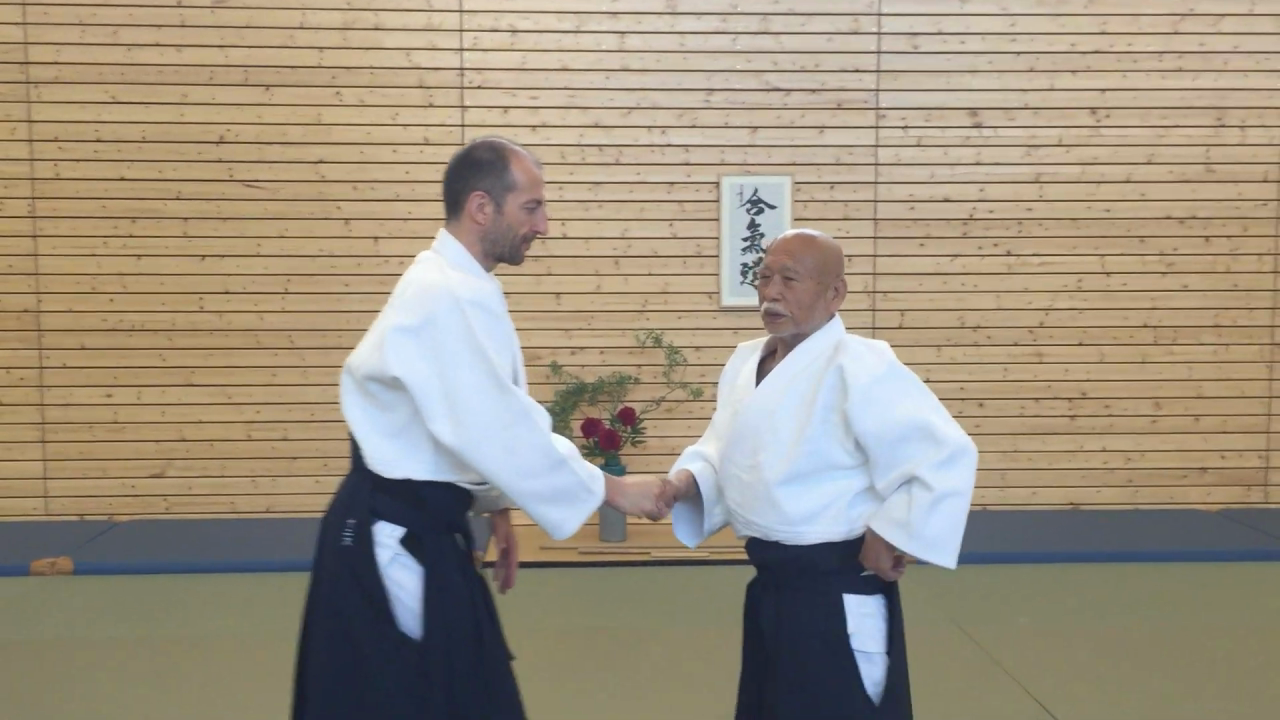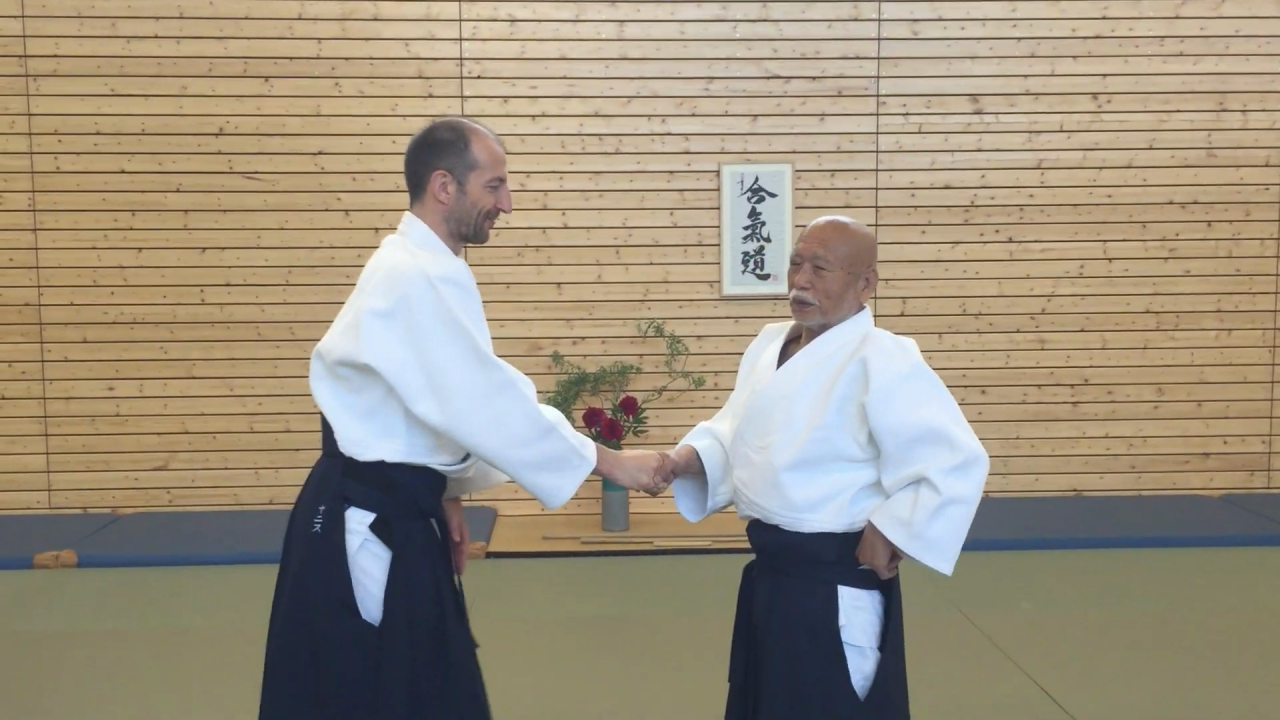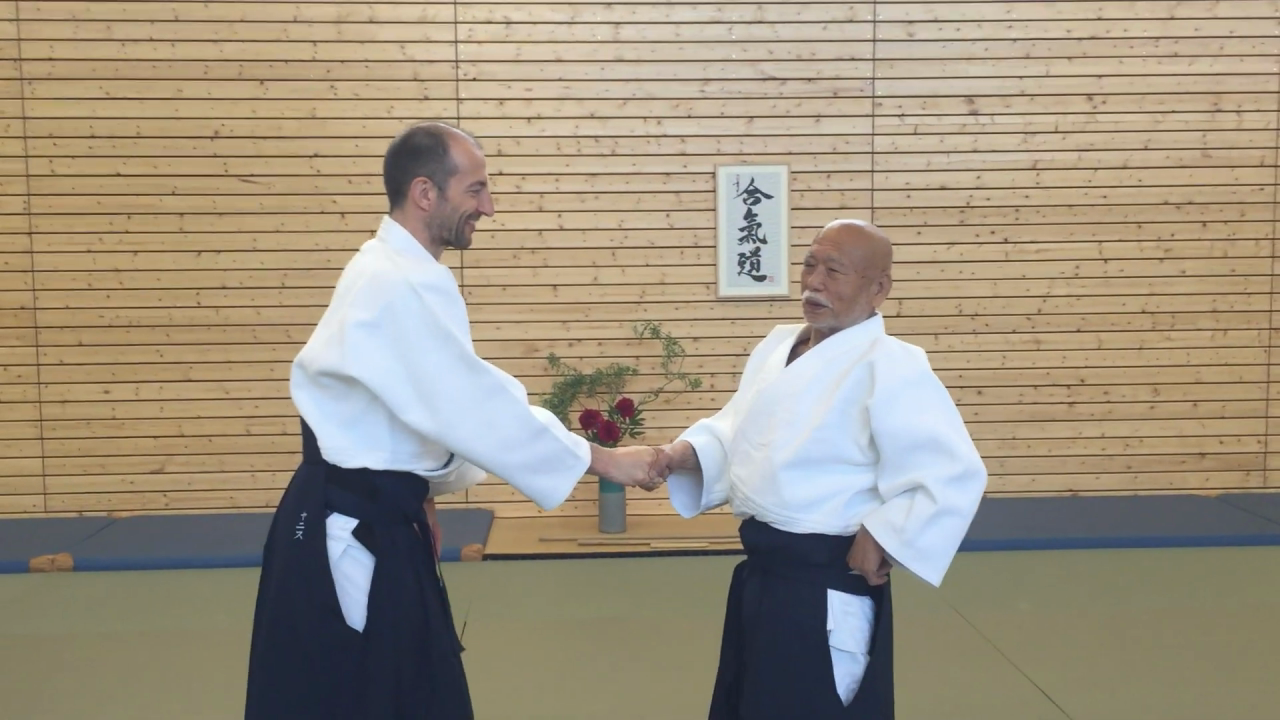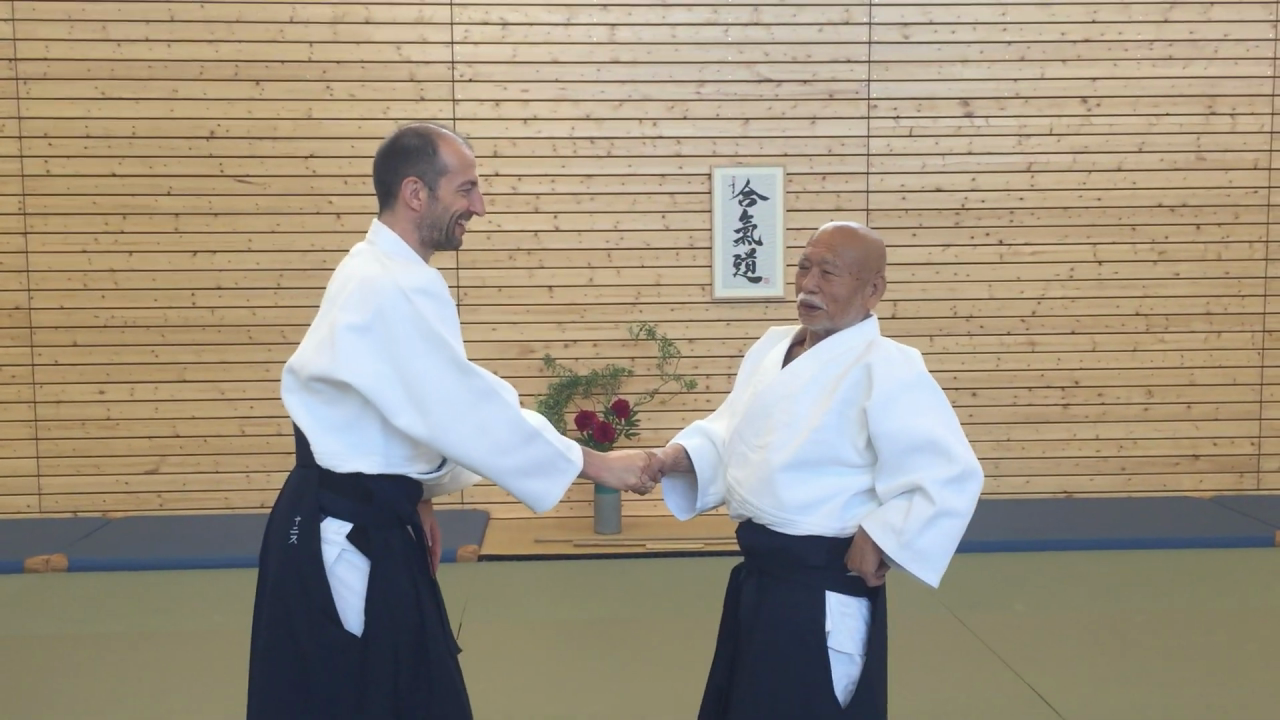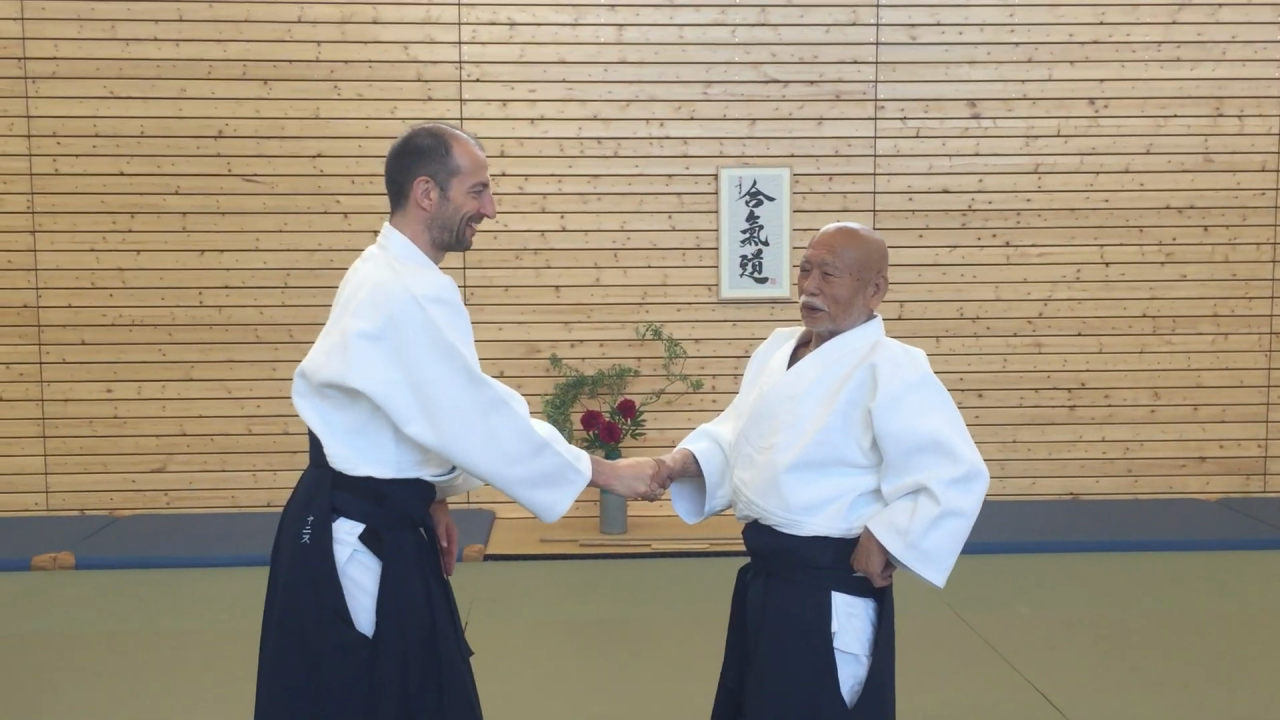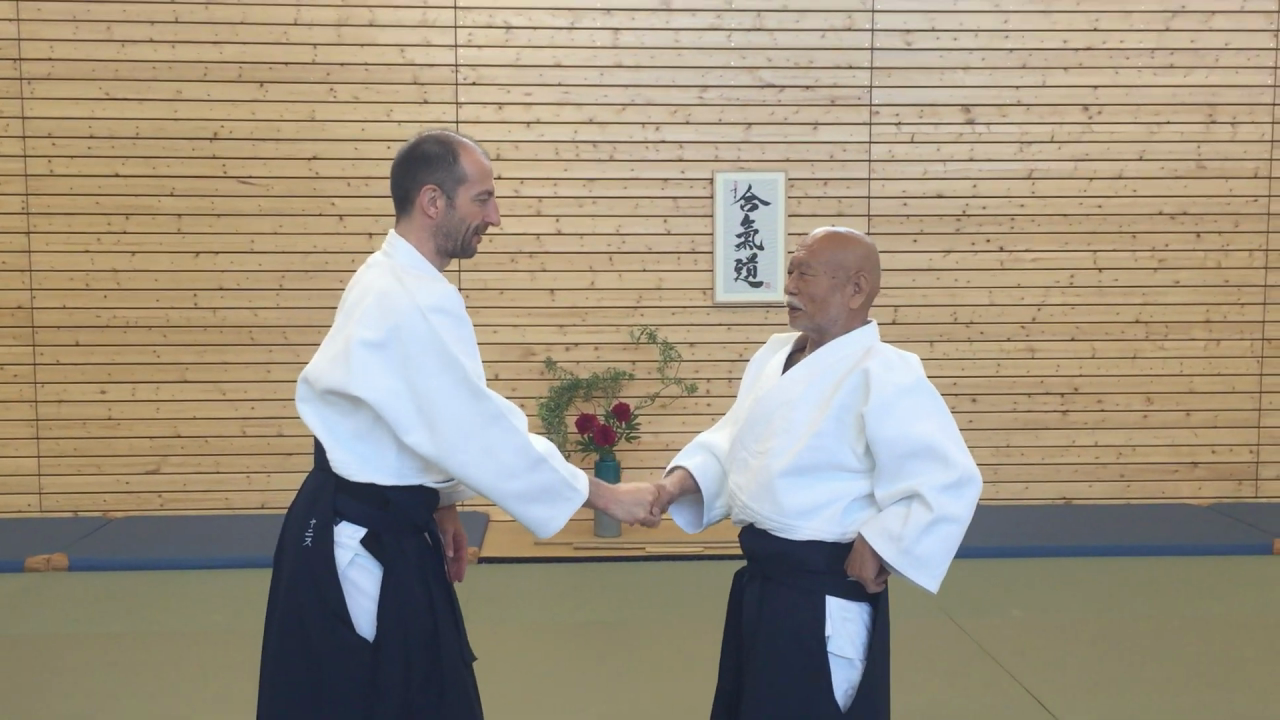
dt=0.3s
person 1, frame 1
left shoulder: (456, 286)
right shoulder: (448, 297)
right elbow: (499, 430)
left wrist: (497, 512)
right wrist: (612, 491)
left hip: (423, 533)
right hip: (391, 542)
person 1, frame 2
left shoulder: (418, 266)
right shoulder: (419, 277)
right elbow: (486, 403)
left wrist: (447, 497)
right wrist: (608, 462)
left hip: (393, 517)
right hip: (365, 530)
person 1, frame 3
left shoulder: (391, 270)
right shoulder: (401, 286)
right elbow: (475, 405)
left wrist: (418, 496)
right wrist: (603, 460)
left hip: (370, 520)
right hip: (349, 535)
person 1, frame 4
left shoulder: (380, 271)
right shoulder: (393, 289)
right elbow: (466, 410)
left wrist: (413, 498)
right wrist: (596, 464)
left hip: (362, 523)
right hip: (344, 538)
person 1, frame 5
left shoulder: (389, 274)
right shoulder: (408, 293)
right elbow: (479, 419)
left wrist: (428, 500)
right wrist: (606, 472)
left hip: (372, 525)
right hip: (358, 540)
person 1, frame 6
left shoulder: (393, 280)
right shoulder: (413, 301)
right elbow: (479, 432)
left wrist: (437, 506)
right wrist: (605, 496)
left hip: (376, 530)
right hip: (360, 547)
person 2, frame 1
left shoulder: (860, 367)
right shoulder: (744, 362)
left elbow: (946, 457)
right elbow: (728, 451)
left wrist: (890, 535)
right wrist: (687, 481)
left hip: (838, 596)
right hip: (774, 586)
person 2, frame 2
left shoulder: (884, 361)
right shoulder: (768, 344)
left elbow: (957, 461)
right elbow: (735, 432)
left wrist: (891, 532)
right wrist: (691, 457)
left hip: (836, 589)
right hip: (771, 573)
person 2, frame 3
left shoulder: (892, 368)
right shoulder: (777, 346)
left elbow: (954, 475)
right elbow: (737, 430)
left wrist: (882, 540)
right wrist: (688, 452)
left hip: (826, 592)
right hip: (762, 575)
person 2, frame 4
left shoulder: (888, 370)
right shoulder: (771, 348)
left elbow: (951, 476)
right elbow: (731, 431)
left wrist: (880, 542)
right wrist: (681, 455)
left hip: (824, 593)
right hip: (759, 576)
person 2, frame 5
left shoulder: (892, 370)
right shoulder: (775, 349)
left elbow: (956, 476)
right elbow: (736, 431)
left wrist: (886, 542)
right wrist: (689, 460)
left hip: (830, 594)
right hip: (765, 577)
person 2, frame 6
left shoulder: (885, 375)
right shoulder: (774, 355)
left elbow: (949, 481)
right elbow: (733, 438)
left wrist: (878, 548)
right wrist: (685, 477)
left hip: (825, 598)
right hip: (762, 581)
